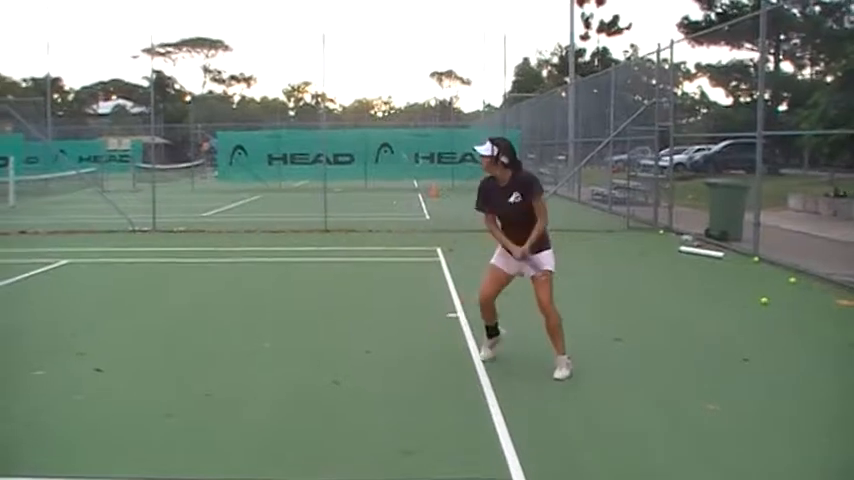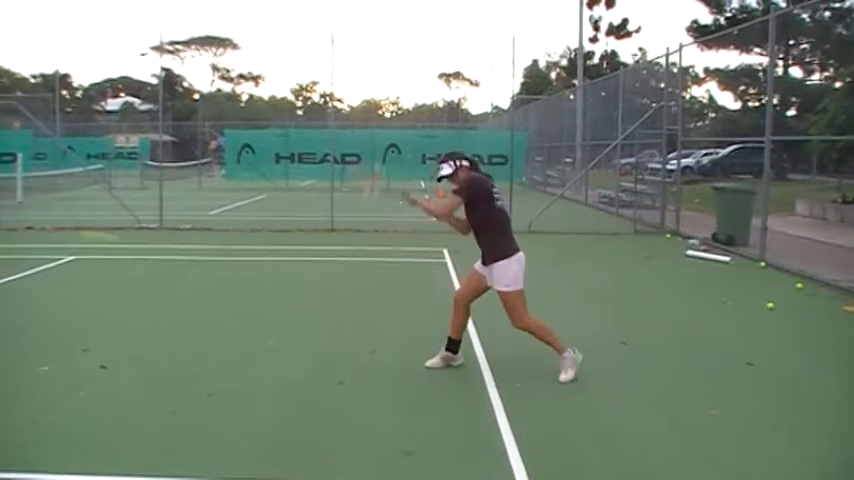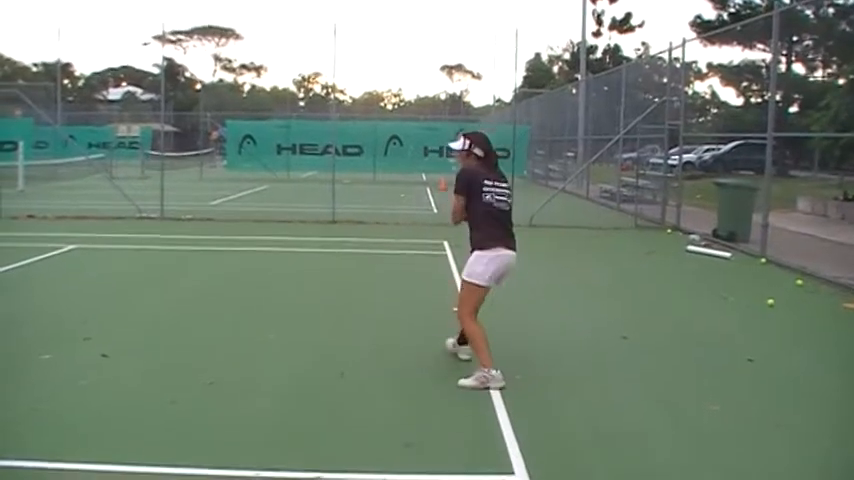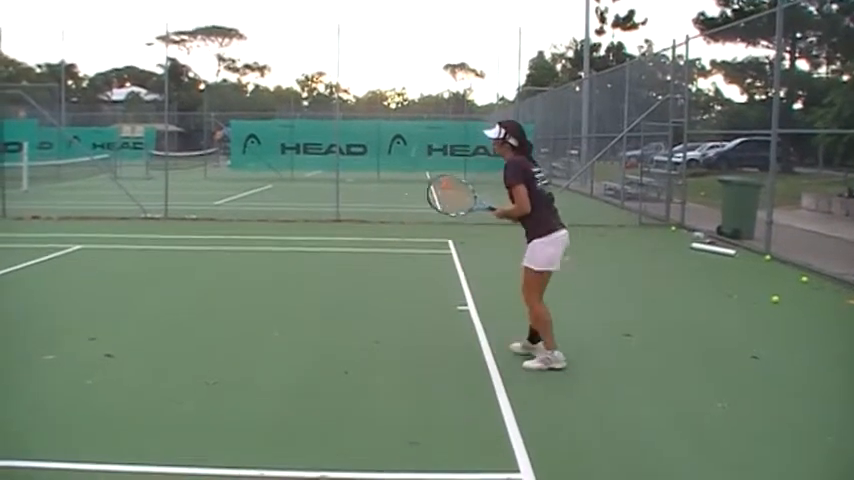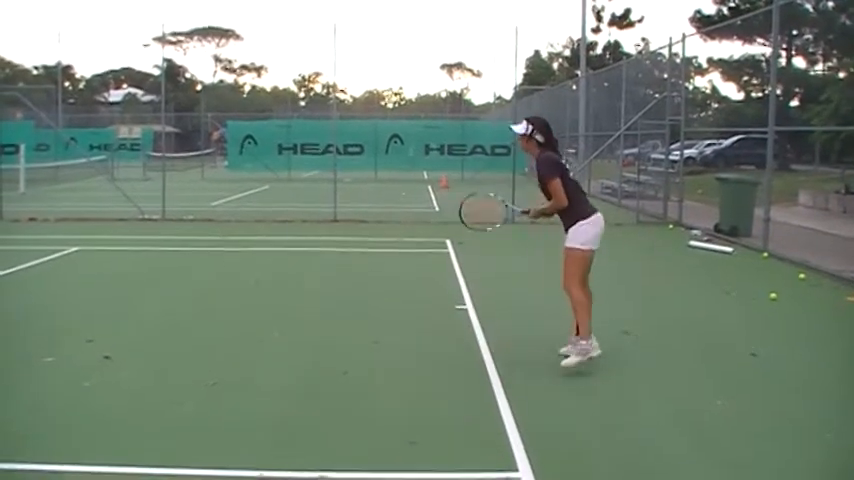
dt=0.5s
person 1, frame 1
left shoulder: (527, 181)
right shoulder: (487, 188)
left elbow: (542, 220)
right elbow: (491, 225)
left wrist: (528, 246)
right wrist: (511, 247)
left hip: (539, 252)
right hip: (508, 252)
left knee: (546, 306)
right knee: (485, 299)
left ankle: (562, 358)
right ankle: (493, 336)
person 1, frame 2
left shoulder: (476, 183)
right shoulder: (465, 192)
left elbow: (442, 210)
right elbow: (465, 229)
left wrist: (419, 202)
right wrist: (448, 217)
left hip: (506, 261)
right hip: (489, 260)
left knee: (521, 320)
right knee: (460, 299)
left ankle: (567, 355)
right ankle: (451, 353)
person 1, frame 3
left shoulder: (467, 175)
right shoulder: (500, 178)
left elbow: (457, 217)
left wrist: (456, 212)
right wrist: (470, 212)
left hip: (487, 253)
right hip: (506, 252)
left knee: (465, 313)
right knee: (467, 298)
left ankle: (488, 372)
right ankle: (463, 344)
person 1, frame 4
left shoulder: (513, 165)
right shoulder: (528, 163)
left elbow: (524, 208)
left wrist: (503, 212)
right wrist: (508, 212)
left hip: (545, 239)
right hip: (554, 234)
left knee: (533, 299)
right knee: (532, 296)
left ankle: (551, 354)
right ankle: (532, 343)
person 1, frame 5
left shoulder: (545, 161)
right shoulder: (549, 158)
left elbow: (561, 202)
left wrist: (538, 212)
right wrist: (543, 212)
left hip: (583, 225)
right hip: (586, 221)
left knee: (571, 285)
right knee: (579, 283)
left ankle: (586, 344)
right ankle: (583, 337)
